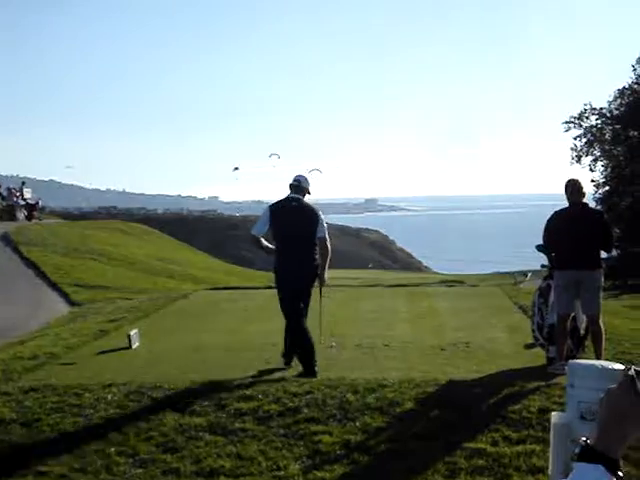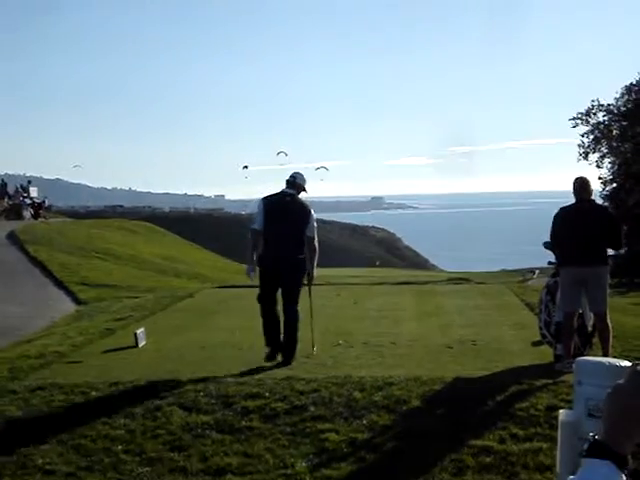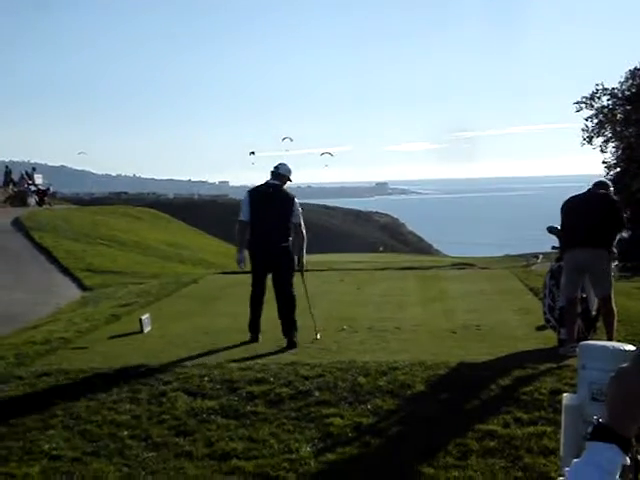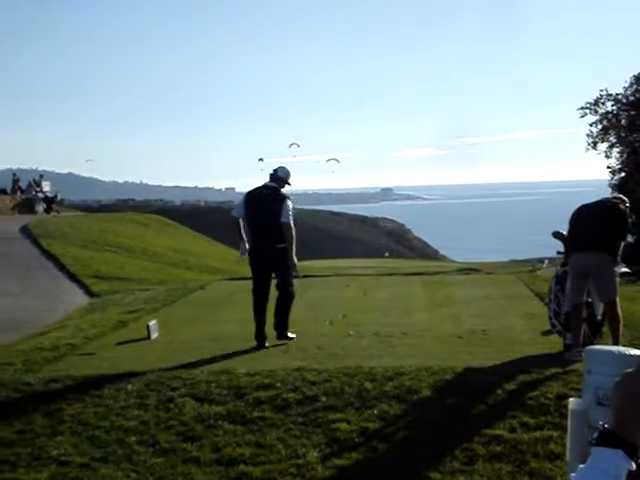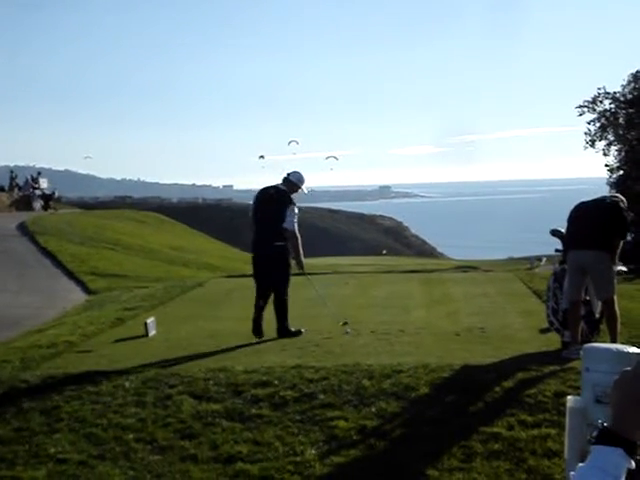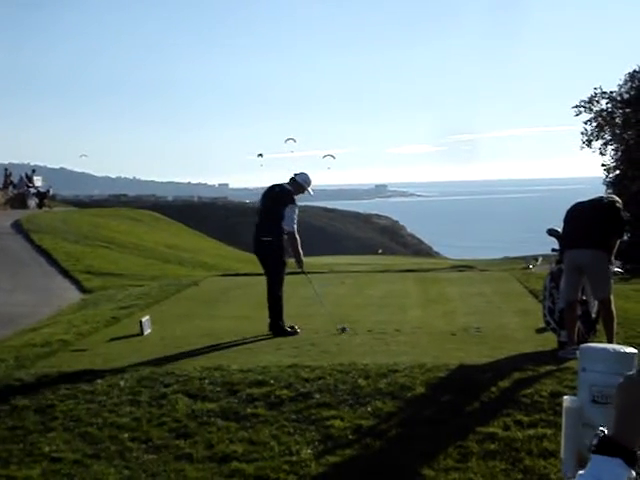
dt=0.4s
person 1, frame 1
left shoulder: (273, 210)
right shoulder: (314, 212)
left elbow: (256, 237)
right elbow: (324, 244)
left wrist: (272, 248)
right wrist: (323, 271)
left hip: (285, 269)
right hip: (308, 269)
left knee: (294, 316)
right knee: (298, 313)
left ankle: (309, 366)
right ankle: (289, 354)
person 1, frame 2
left shoulder: (266, 203)
right shoulder: (306, 209)
left elbow: (256, 233)
right elbow: (312, 242)
left wrist: (251, 261)
right wrist: (312, 269)
left hip: (270, 261)
right hip: (295, 263)
left knee: (267, 304)
right knee: (291, 307)
left ankle: (274, 345)
right ankle: (288, 354)
person 1, frame 3
left shoulder: (252, 194)
right shoulder: (290, 198)
left elbow: (242, 225)
right elbow: (299, 230)
left wrist: (240, 252)
right wrist: (301, 255)
left hip: (257, 249)
right hip: (282, 250)
left knee: (257, 291)
right knee: (285, 293)
left ankle: (254, 332)
right ankle: (290, 334)
person 1, frame 4
left shoulder: (249, 196)
right shoulder: (282, 199)
left elbow: (237, 217)
right elbow: (288, 228)
left wrist: (244, 242)
right wrist: (292, 255)
left hip: (256, 250)
right hip: (278, 251)
left knee: (259, 294)
right knee: (286, 290)
left ankle: (260, 337)
right ankle: (281, 330)
person 1, frame 5
left shoulder: (262, 193)
right shoulder: (288, 203)
left elbow: (254, 219)
right elbow: (292, 234)
right wrist: (299, 258)
left hip: (259, 246)
right hip: (277, 249)
left knee: (263, 287)
right knee: (280, 289)
left ankle: (257, 320)
right ankle: (283, 328)
person 1, frame 6
left shoulder: (271, 190)
right shoulder: (289, 202)
left elbow: (260, 212)
right elbow: (291, 234)
right wrist: (299, 257)
left hip: (261, 241)
right hip: (272, 245)
left knee: (273, 283)
right knee: (276, 286)
left ankle: (276, 323)
right ankle: (278, 326)
person 2, frame 1
left shoulder: (557, 218)
right shoulder: (598, 217)
left elbow: (548, 246)
right elbow: (608, 246)
left hip: (564, 271)
right hip: (591, 270)
left knee: (562, 318)
right knee: (594, 318)
left ankle: (560, 362)
right ankle: (599, 362)
person 2, frame 2
left shoulder: (563, 214)
right shoulder: (605, 213)
left elbow: (554, 243)
right elbow: (617, 243)
left hip: (570, 268)
right hip: (597, 267)
left knee: (569, 315)
right knee: (601, 315)
left ankle: (567, 359)
right ankle: (607, 359)
person 2, frame 3
left shoulder: (571, 202)
right shoulder: (610, 200)
right elbow: (616, 227)
right wrist: (610, 248)
left hip: (571, 252)
right hip: (597, 252)
left knee: (571, 299)
right knee: (605, 299)
left ankle: (571, 343)
right ankle: (611, 343)
person 2, frame 4
left shoulder: (582, 209)
right shoulder: (619, 209)
right elbow: (620, 237)
right wrist: (615, 259)
left hip: (576, 256)
right hip: (601, 257)
left knee: (576, 304)
right knee: (611, 303)
left ankle: (576, 348)
person 2, frame 5
left shoulder: (580, 207)
right shoulder: (617, 206)
left elbow: (569, 233)
right elbow: (620, 235)
right wrist: (614, 257)
left hip: (574, 254)
right hip: (599, 254)
left knee: (574, 302)
right knee: (608, 301)
left ankle: (575, 346)
right ankle: (614, 345)
person 2, frame 6
left shoulder: (575, 208)
right shoulder: (613, 205)
left elbow: (565, 233)
right elbow: (617, 232)
right wrist: (610, 255)
left hip: (570, 253)
right hip: (596, 253)
left knee: (570, 301)
right knee: (605, 301)
left ankle: (571, 346)
